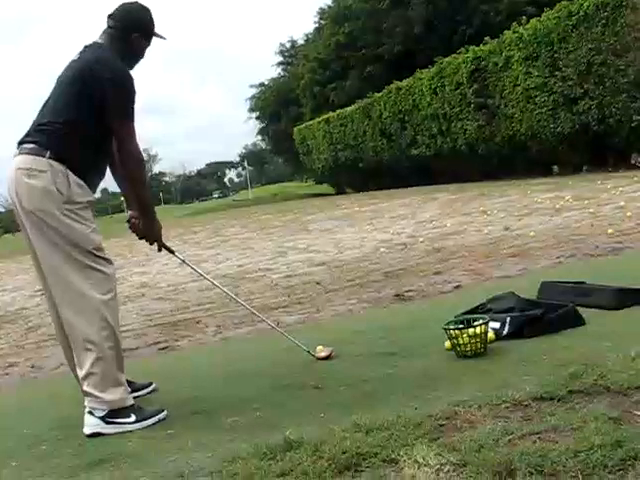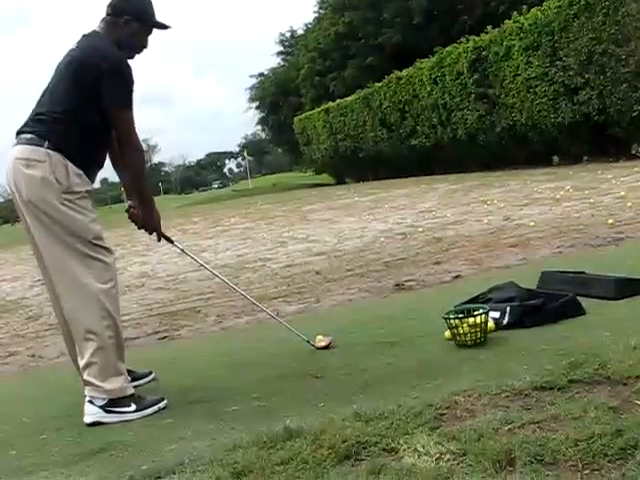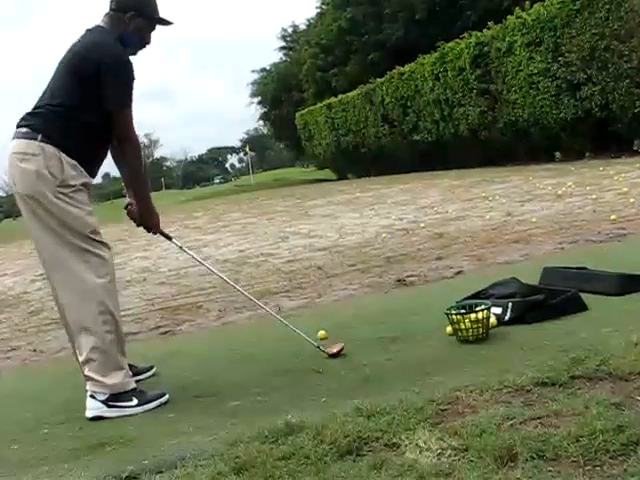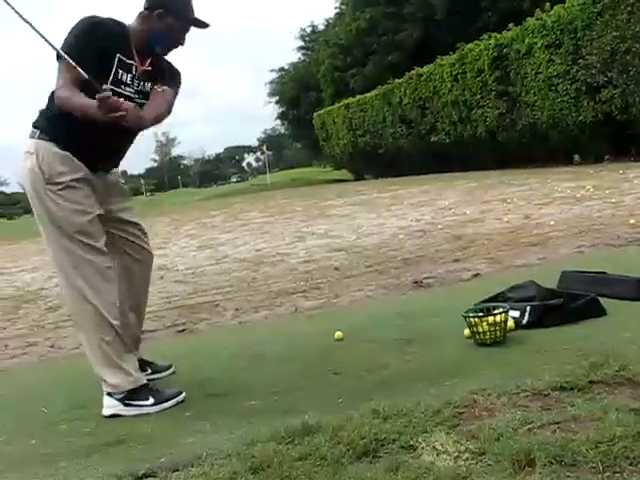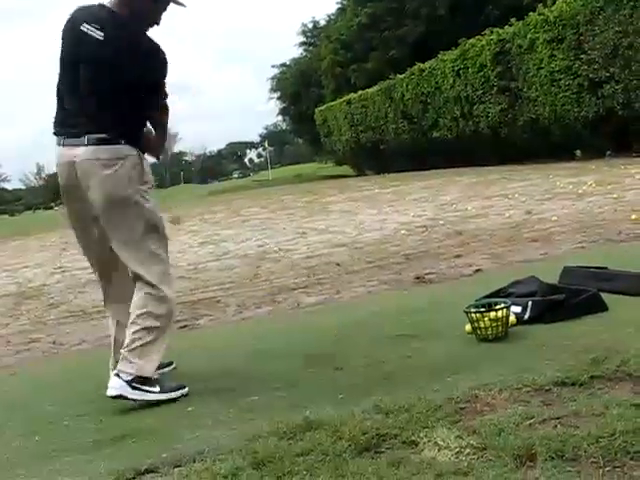
dt=0.5s
person 1, frame 1
left shoulder: (89, 64)
right shoulder: (113, 74)
left elbow: (109, 148)
right elbow: (127, 152)
left wrist: (134, 208)
right wrist: (148, 215)
left hip: (33, 175)
right hip: (51, 180)
left knee: (71, 290)
right knee: (92, 285)
left ankle: (103, 382)
right ankle: (106, 407)
person 1, frame 2
left shoulder: (88, 53)
right shoulder: (109, 61)
left elbow: (110, 139)
right elbow: (127, 141)
left wrist: (132, 197)
right wrist: (147, 204)
left hip: (32, 165)
right hip: (50, 168)
left knee: (72, 279)
right knee: (92, 275)
left ankle: (103, 372)
right ankle: (105, 395)
person 1, frame 3
left shoulder: (94, 49)
right shoulder: (111, 55)
left elbow: (113, 135)
right elbow: (124, 137)
left wrist: (134, 197)
right wrist: (144, 202)
left hip: (38, 161)
right hip: (46, 164)
left knee: (74, 272)
right knee: (90, 269)
left ankle: (105, 366)
right ankle: (108, 390)
person 1, frame 4
left shoulder: (164, 71)
left elbow: (159, 108)
right elbow: (64, 93)
left wrist: (131, 114)
right wrist: (95, 109)
left hip: (99, 170)
right hip: (56, 161)
left knee: (134, 256)
right knee: (90, 272)
left ankle: (127, 358)
right ankle: (121, 388)
person 1, frame 5
right shoulder: (147, 52)
right elbow: (159, 126)
right wrist: (155, 144)
left hip: (69, 156)
right hip: (114, 159)
left knee: (112, 265)
right knee: (150, 267)
left ankle: (129, 356)
right ankle: (132, 372)
